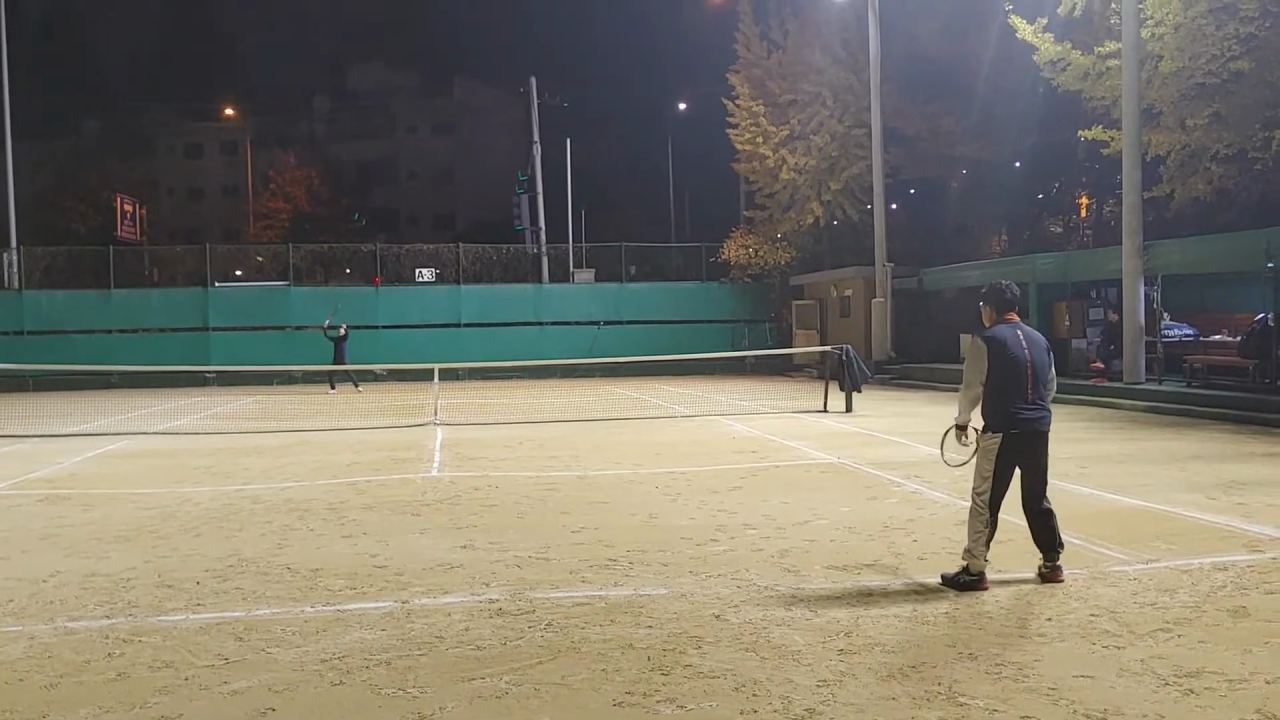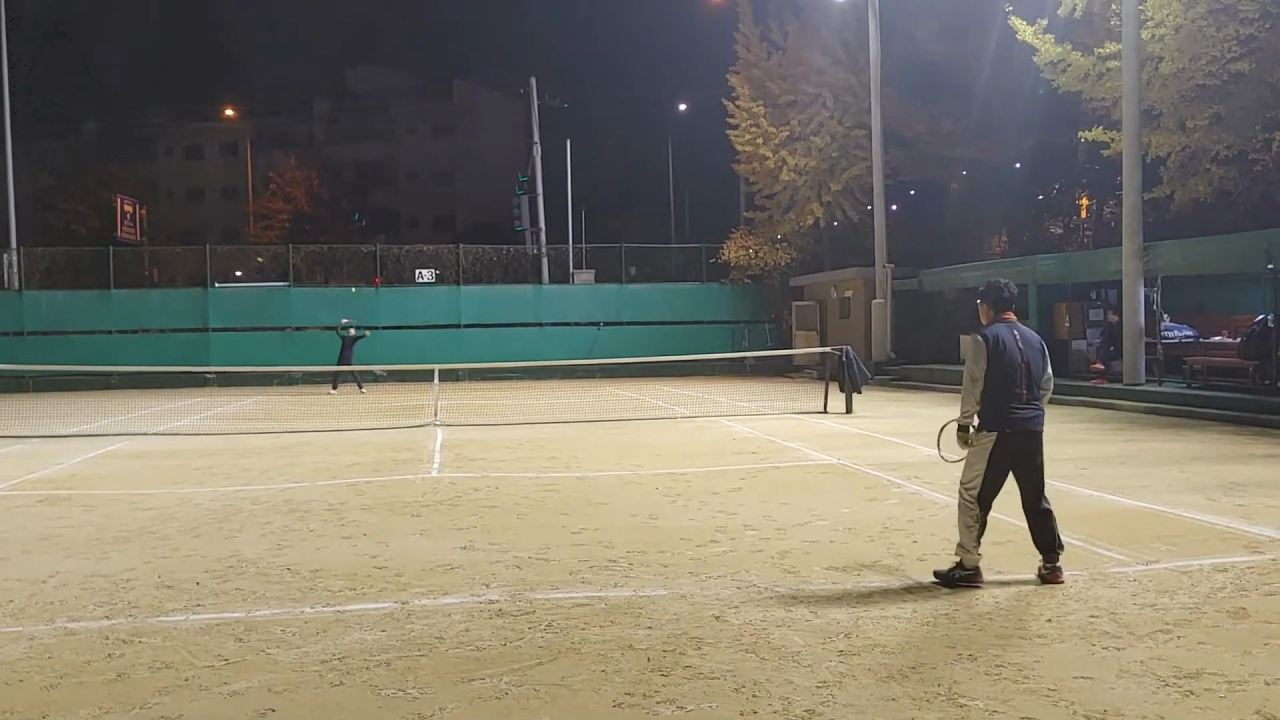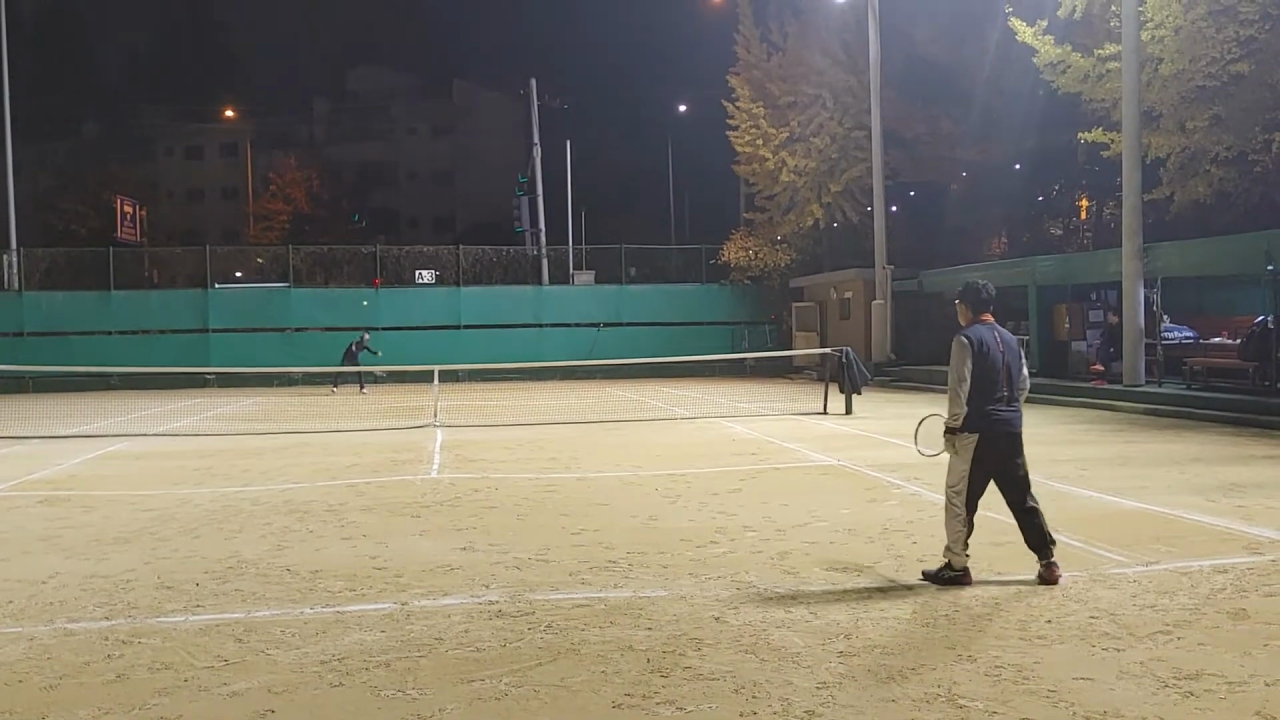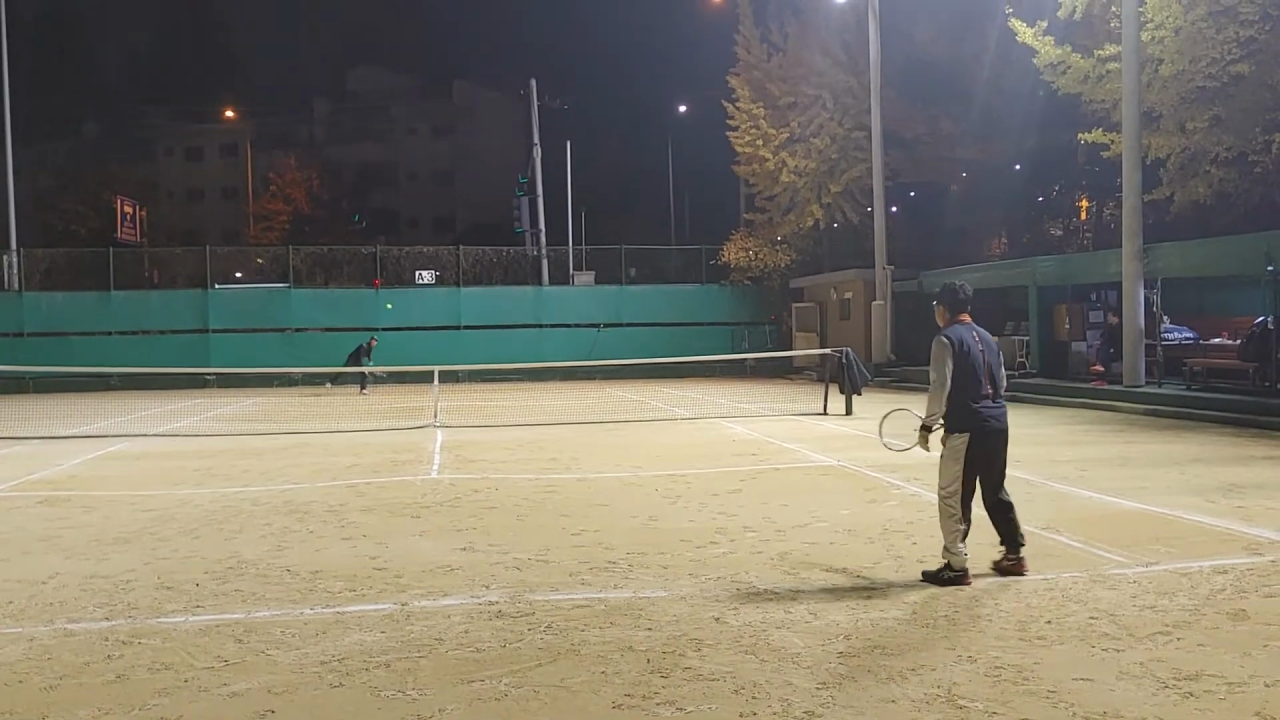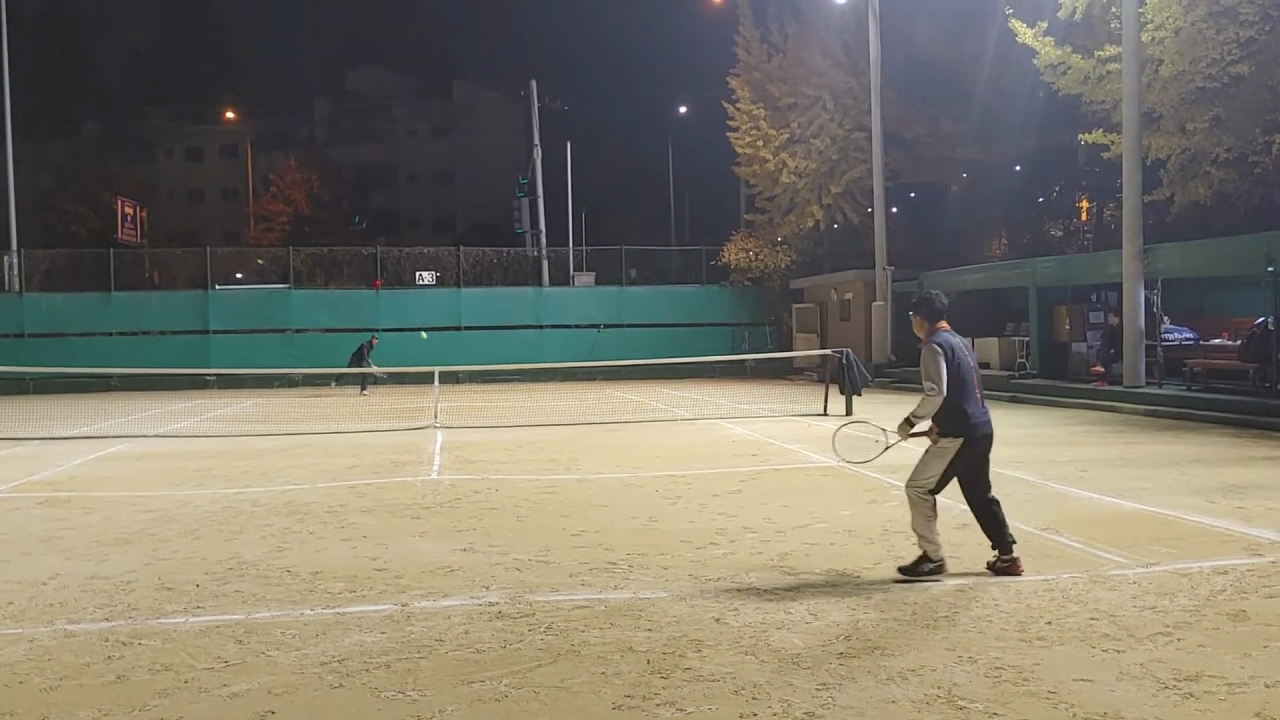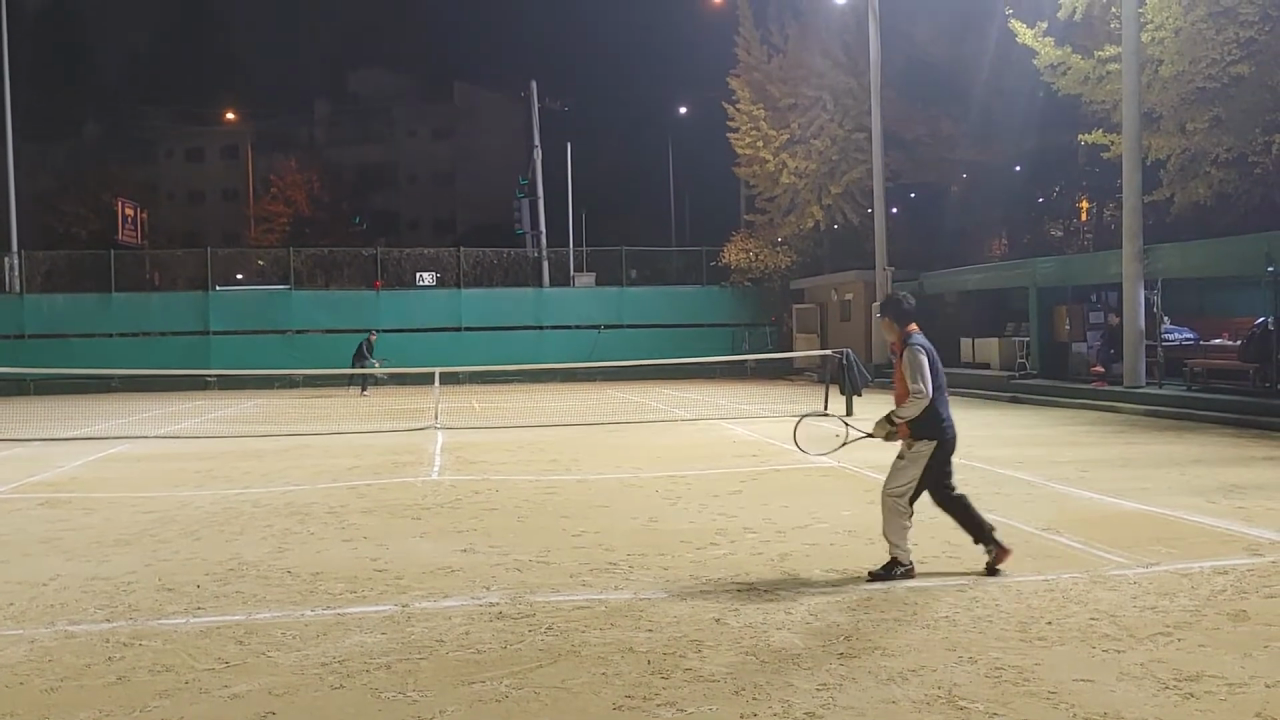
dt=0.2s
person 1, frame 1
left shoulder: (987, 340)
right shoulder: (1039, 339)
left elbow: (972, 387)
right elbow: (1051, 386)
left wrist: (962, 422)
left hip: (1002, 430)
right hip: (1038, 428)
left knee: (985, 500)
right knee: (1037, 498)
left ankle: (975, 570)
right ankle: (1052, 563)
person 1, frame 2
left shoulder: (985, 338)
right shoulder: (1034, 338)
left elbow: (973, 386)
right elbow: (1047, 386)
left wrist: (964, 424)
left hip: (997, 430)
right hip: (1031, 429)
left knee: (974, 495)
right knee: (1035, 497)
left ankle: (969, 565)
right ankle: (1051, 564)
person 1, frame 3
left shoulder: (966, 338)
right shoulder: (1009, 339)
left elbow: (959, 389)
right elbow: (1022, 385)
left wrist: (952, 427)
left hip: (978, 431)
right hip: (1010, 428)
left knee: (960, 498)
right knee: (1020, 495)
left ankle: (957, 566)
right ankle: (1047, 561)
person 1, frame 4
left shoulder: (946, 339)
right shoulder: (987, 338)
left elbow: (940, 387)
right elbow: (1000, 382)
left wrist: (927, 425)
left hip: (966, 429)
right hip: (997, 424)
left knee: (952, 497)
right knee: (995, 491)
left ankle: (956, 566)
right ankle: (1014, 554)
person 1, frame 5
left shoulder: (934, 346)
right shoulder: (959, 342)
left elbow: (936, 393)
left wrist: (912, 421)
right wrist: (939, 423)
left hip: (957, 434)
right hip: (981, 430)
left knee: (919, 488)
right knee: (980, 494)
left ankle: (932, 556)
right ankle: (1007, 556)
person 1, frame 6
left shoulder: (913, 349)
right shoulder: (914, 345)
left elbow: (921, 396)
left wrist: (891, 420)
right wrist: (898, 424)
left hip: (927, 437)
right hip: (938, 433)
left knee: (895, 494)
right knee: (945, 494)
left ankle: (901, 562)
right ankle: (993, 544)
